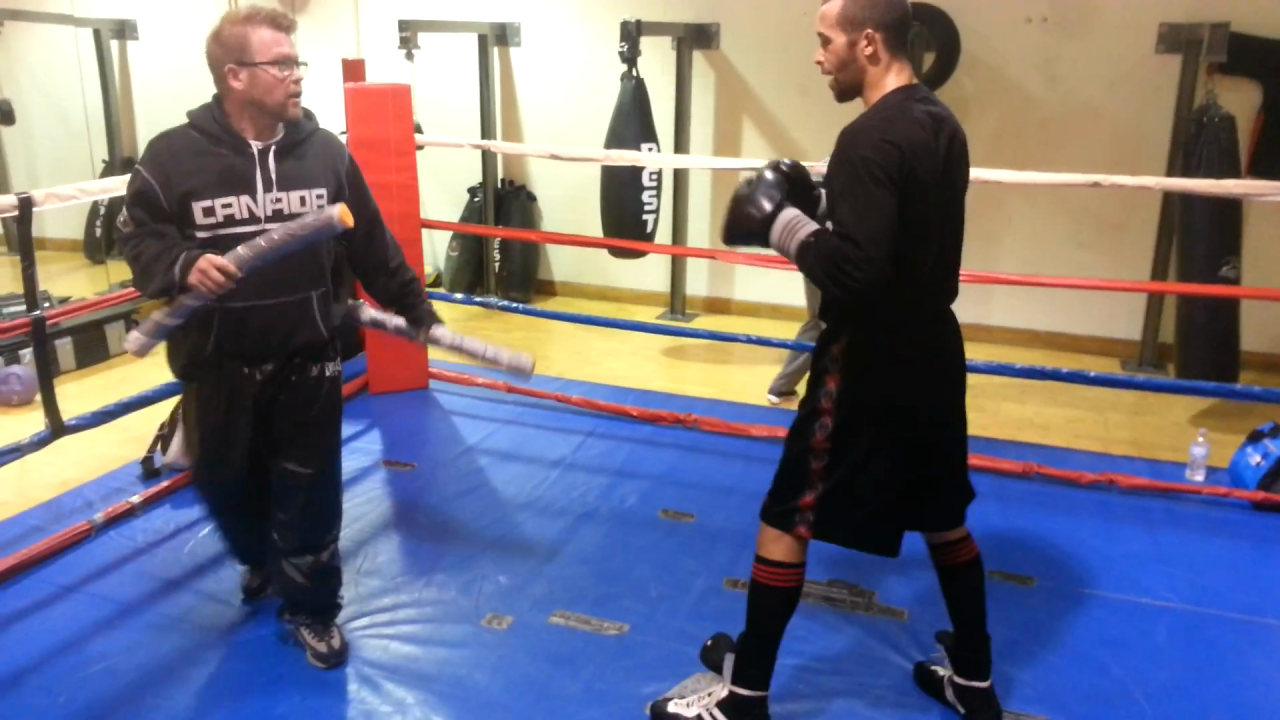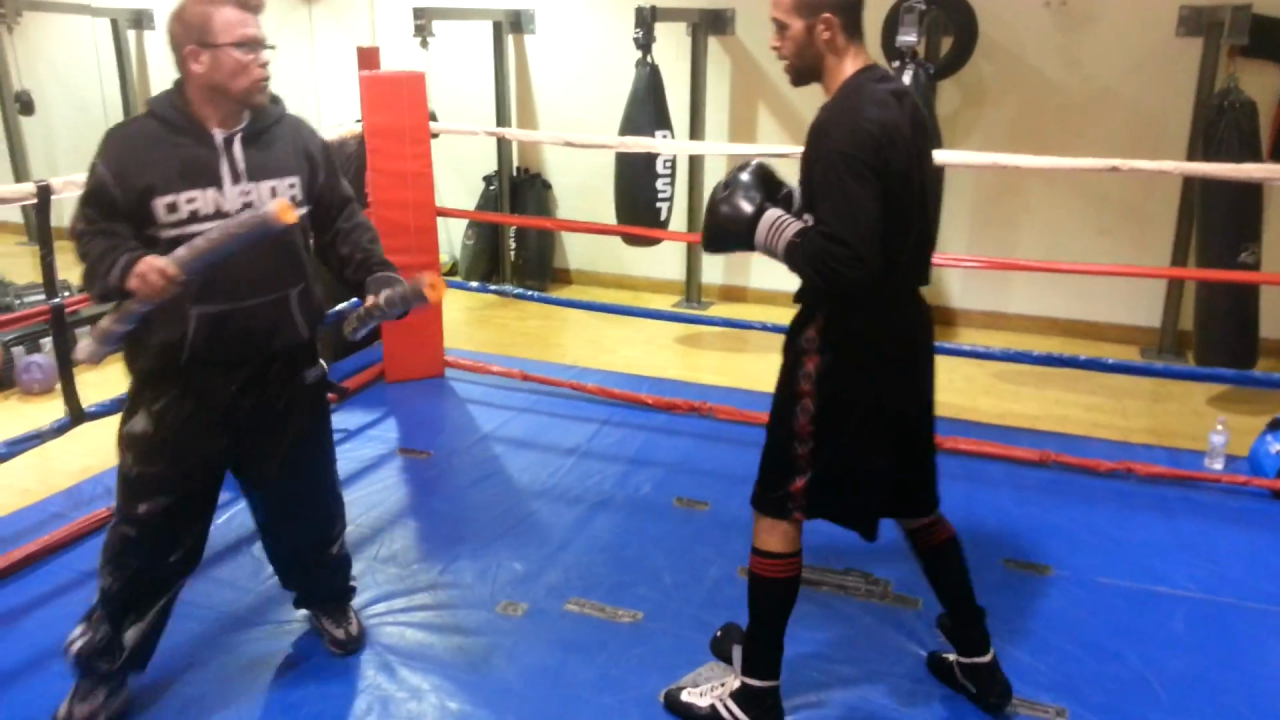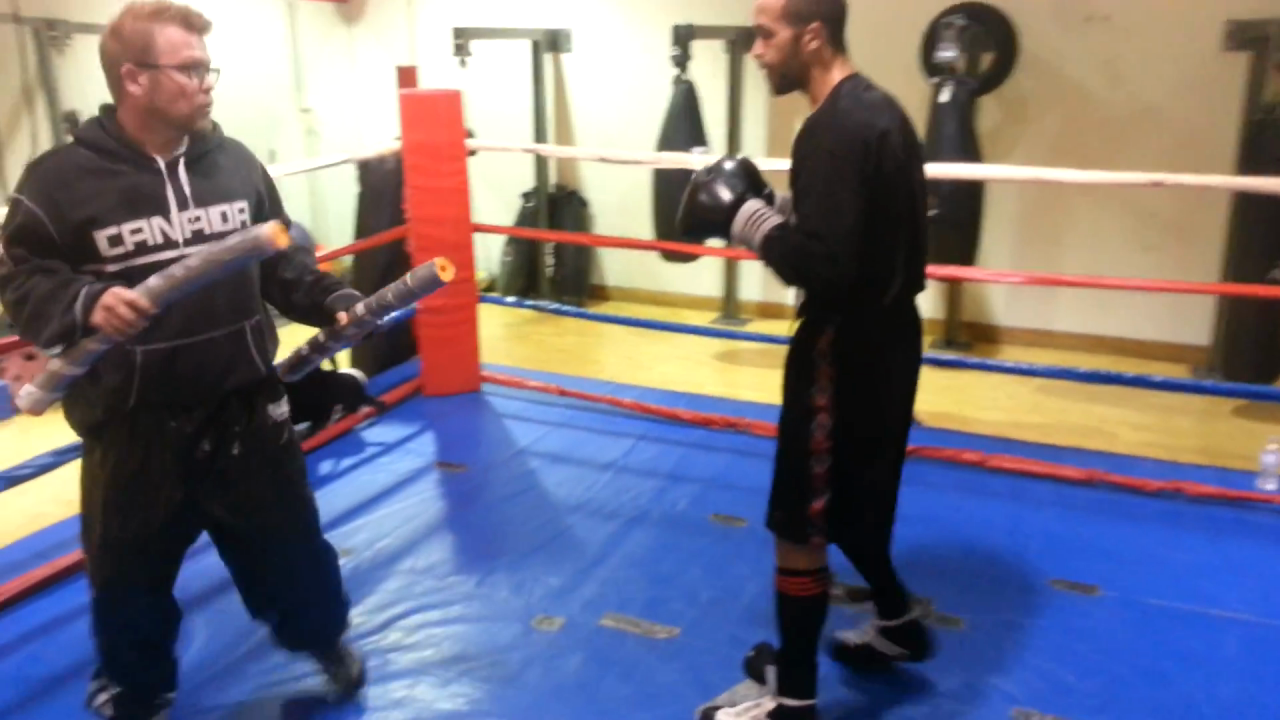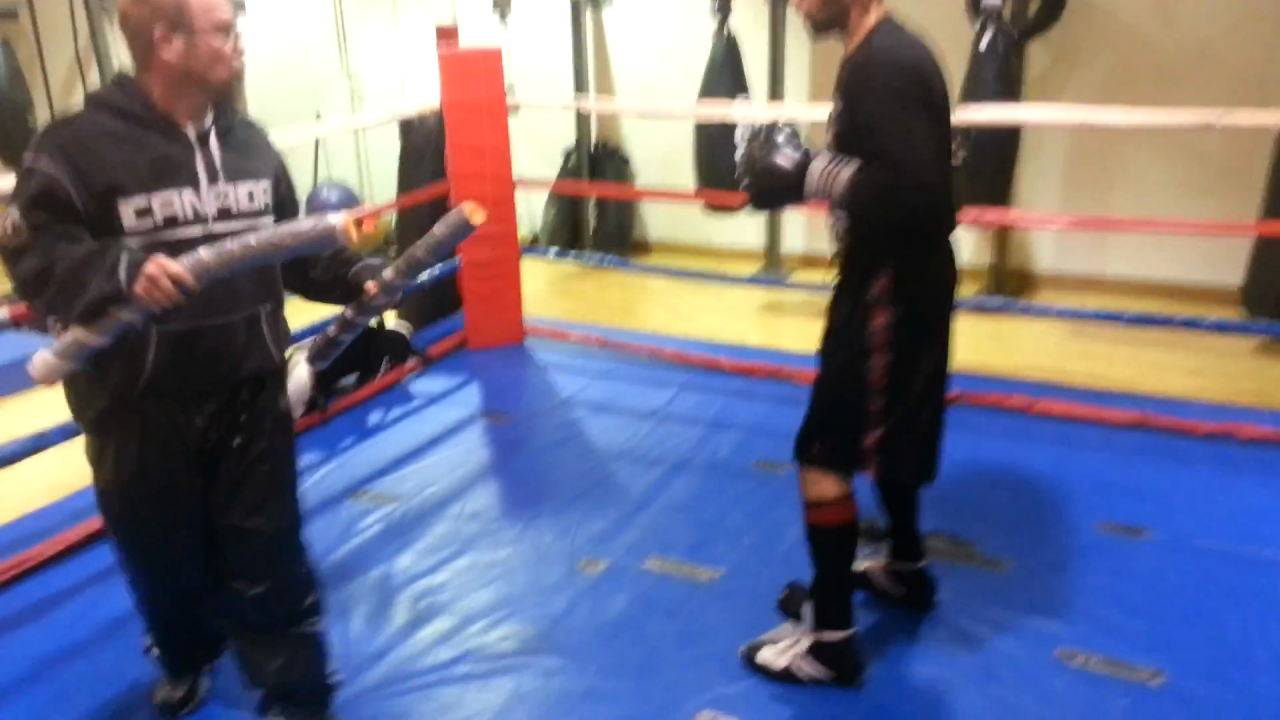
dt=0.3s
person 1, frame 1
left shoulder: (872, 139)
right shoulder: (939, 124)
left elbow: (854, 272)
left wrist: (783, 223)
right wrist: (809, 211)
left hip: (870, 359)
right hip: (931, 348)
left knee: (785, 518)
right knee: (943, 517)
person 1, frame 2
left shoulder: (846, 123)
right shoulder: (896, 102)
left elbow: (846, 264)
left wrist: (764, 224)
right wrist: (793, 209)
left hip: (844, 340)
right hip: (897, 328)
left knee: (778, 507)
right knee: (912, 500)
right ankle: (977, 659)
person 1, frame 3
left shoulder: (837, 129)
right shoulder: (875, 110)
left elbow: (823, 264)
left wrist: (744, 217)
right wrist: (763, 211)
left hip: (847, 345)
right hip: (880, 334)
left knee: (799, 522)
right knee: (840, 500)
right ankle: (898, 620)
person 1, frame 4
left shoulder: (884, 65)
right shoulder: (886, 56)
left elbow: (916, 191)
left wrist: (810, 176)
right wrist: (816, 173)
left hip: (893, 283)
right hip: (899, 276)
left knee: (825, 453)
right knee: (881, 434)
left ankle: (830, 640)
right ankle: (905, 570)
person 2, frame 1
left shoulder: (324, 151)
right shoulder: (173, 155)
left elbow: (370, 243)
right elbow: (139, 239)
left wrist: (415, 307)
right wrist: (184, 266)
left hip: (305, 361)
right hip: (214, 365)
left knee: (308, 488)
right knee: (224, 484)
left ankle: (311, 608)
right ankle: (266, 558)
person 2, frame 2
left shoulder: (295, 139)
right shoulder: (132, 148)
left elbow: (341, 222)
right elbow: (95, 235)
left wrist: (377, 277)
right wrist: (126, 268)
left hip: (281, 366)
right hip: (176, 375)
left knee: (303, 501)
right knee: (150, 522)
left ankle: (328, 599)
person 2, frame 3
left shoulder: (234, 163)
right shoulder: (61, 177)
left elbow: (281, 262)
left wrist: (333, 301)
right wrist: (87, 303)
left hip: (244, 406)
right hip: (133, 424)
left knee: (285, 541)
right knee: (131, 576)
left ankle: (321, 637)
person 2, frame 4
left shoulder: (249, 141)
right shoulder: (79, 144)
left wrist: (355, 275)
right wrist: (121, 271)
left hip: (251, 395)
right hip: (143, 408)
left knee: (268, 555)
right knee: (163, 553)
right ankle: (187, 656)
